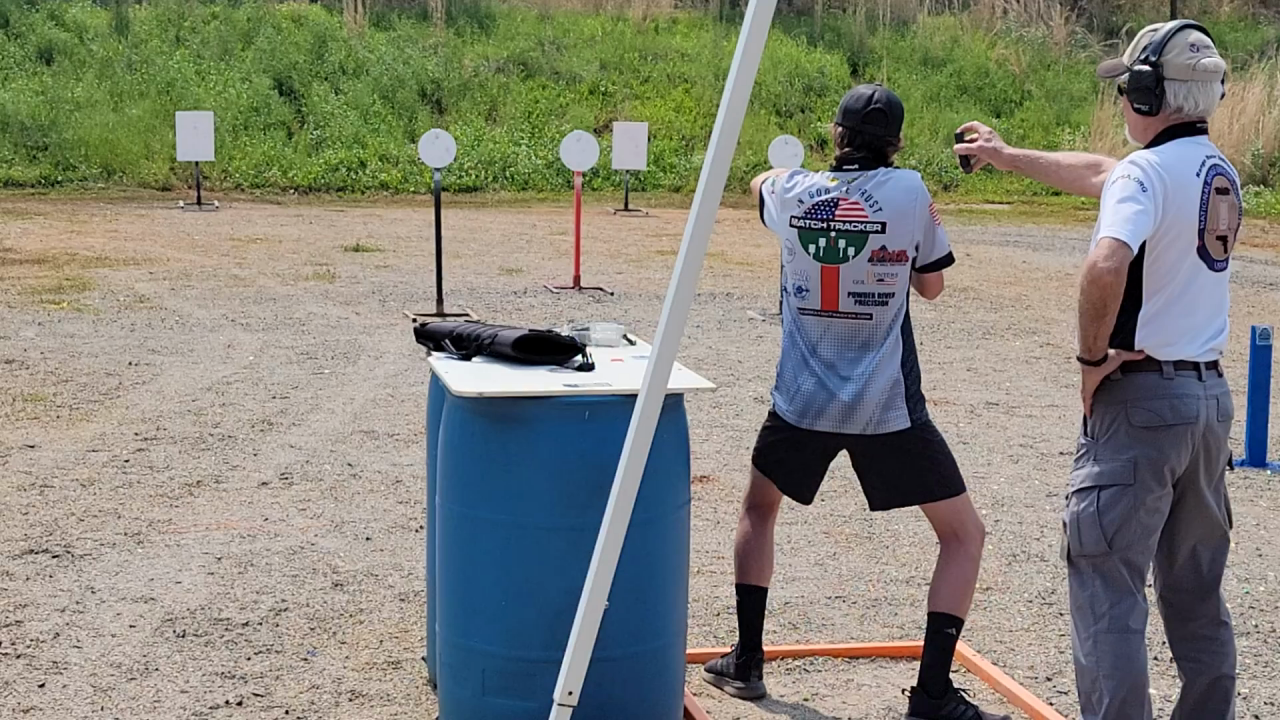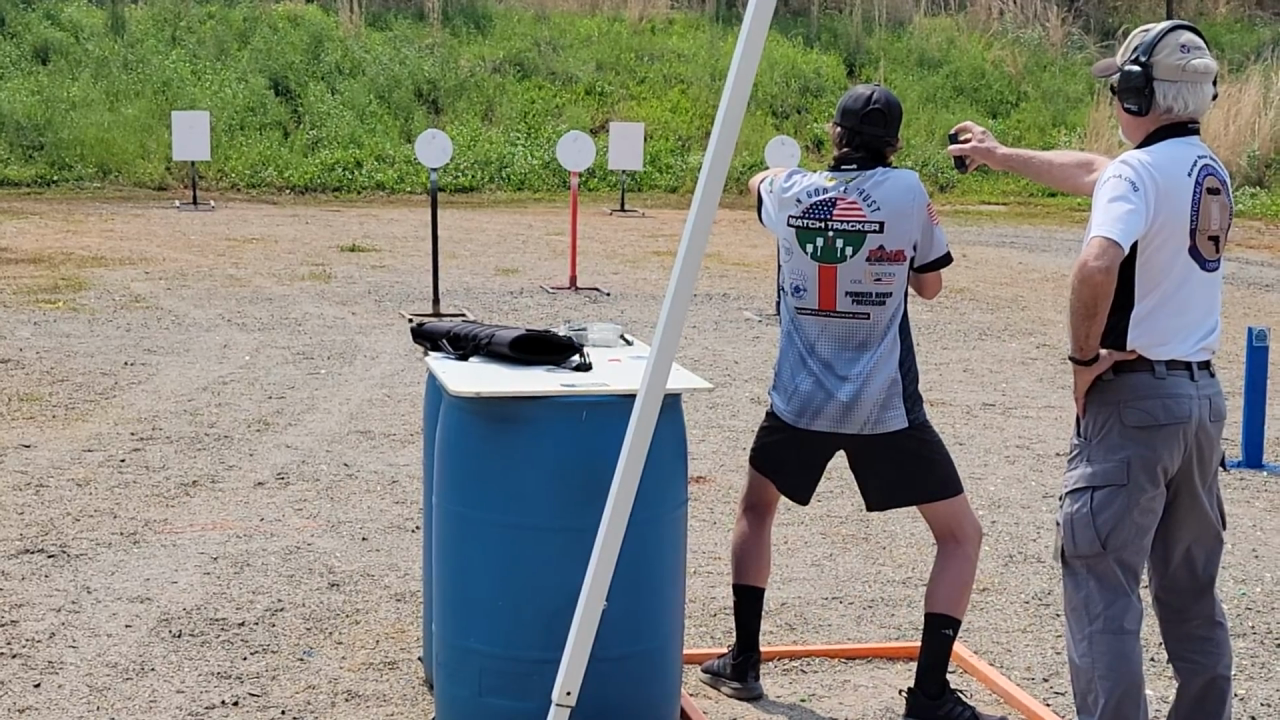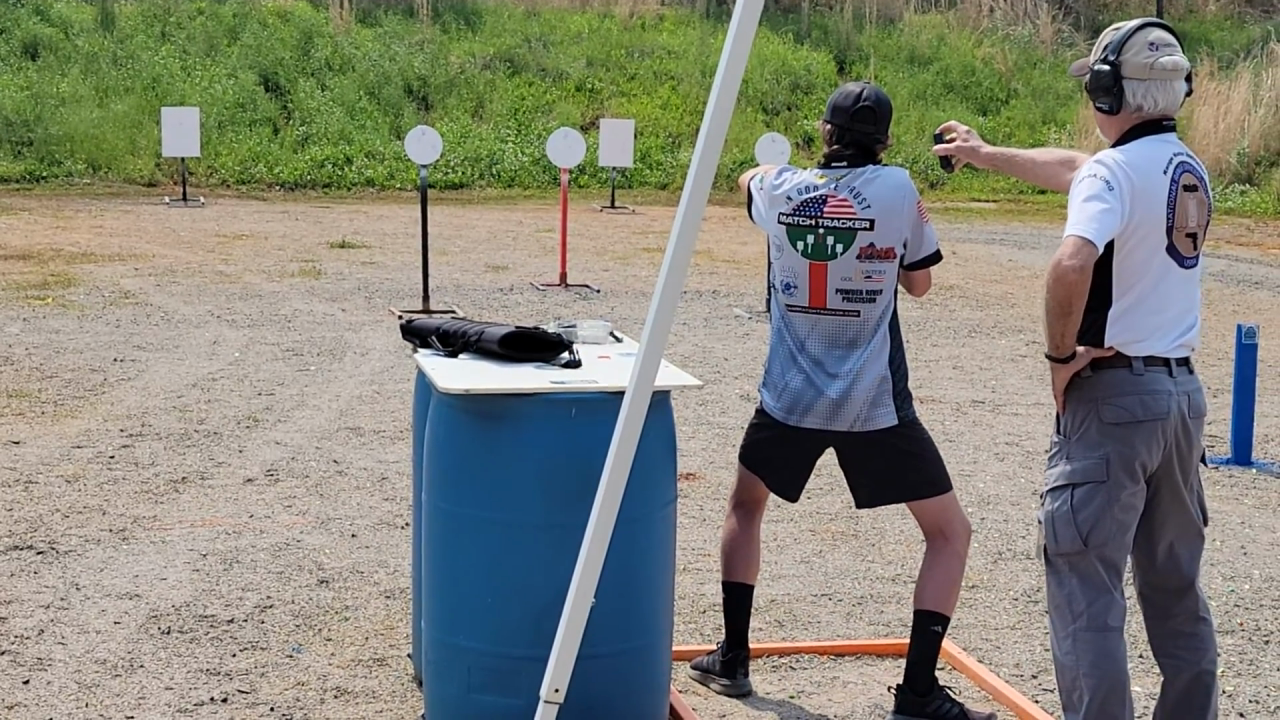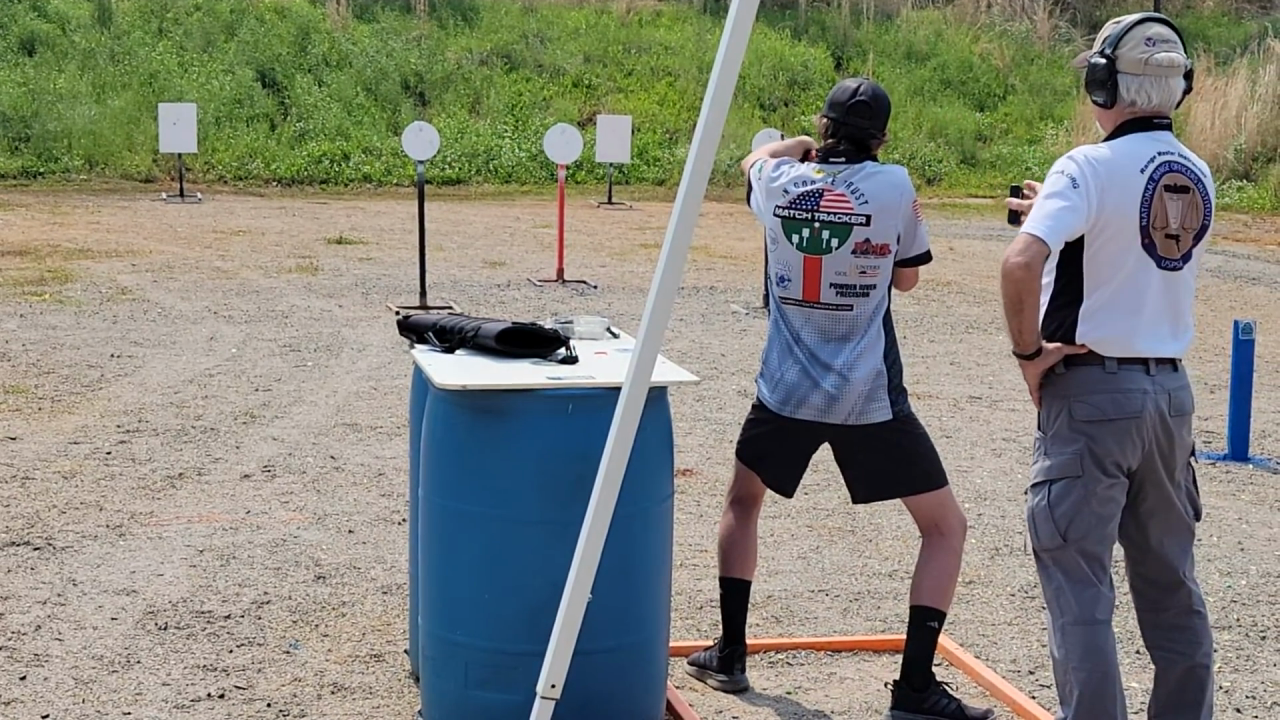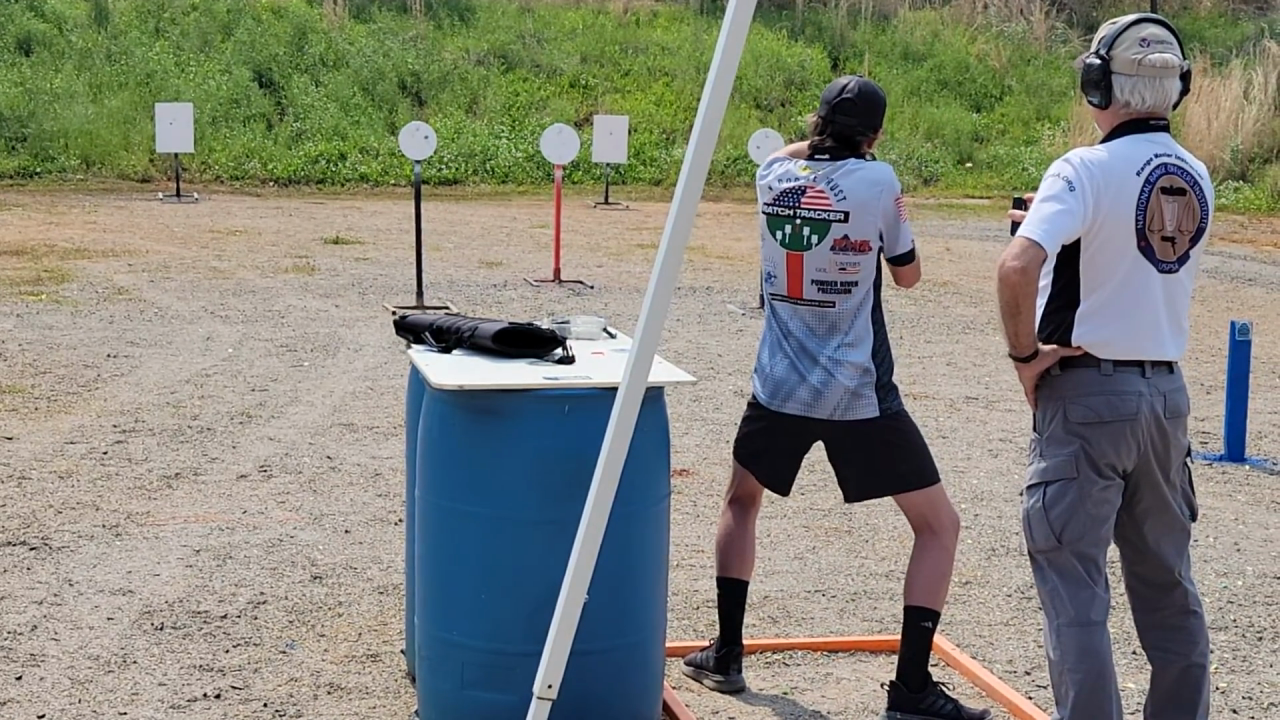
dt=1s
person 1, frame 1
left shoulder: (1144, 170)
right shoulder: (1219, 170)
left elbow: (1106, 267)
right elbow: (1097, 173)
left wrist: (1091, 355)
right wrist: (1007, 155)
left hip: (1141, 397)
right hip: (1208, 393)
left knee: (1106, 584)
right knee: (1195, 586)
person 1, frame 2
left shoulder: (1137, 171)
right shoulder: (1211, 171)
left elbow: (1097, 265)
right elbow: (1088, 170)
left wrist: (1084, 356)
right wrist: (1002, 155)
left hip: (1135, 398)
right hip: (1201, 395)
left knee: (1102, 586)
right knee: (1191, 588)
person 1, frame 3
left shoulder: (1113, 171)
right shoulder: (1190, 169)
left elbow: (1071, 265)
left wrist: (1060, 354)
right wrist: (986, 154)
left hip: (1114, 394)
right hip: (1180, 390)
left knee: (1085, 586)
right knee: (1175, 584)
person 1, frame 4
left shoulder: (1090, 166)
right shoulder: (1197, 175)
left elbow: (1021, 262)
left wrist: (1028, 350)
right wrist: (1057, 209)
left hip: (1093, 390)
right hip: (1169, 388)
left knee: (1078, 584)
right knee: (1170, 577)
person 1, frame 5
left shoulder: (1086, 169)
right shoulder: (1196, 177)
left elbow: (1017, 266)
left wrist: (1025, 353)
left hip: (1088, 392)
right hip: (1165, 391)
left knee: (1074, 585)
right knee: (1167, 578)
person 2, frame 1
left shoulder: (792, 191)
right shoulder: (909, 192)
left elbow: (759, 181)
right elbow: (932, 285)
left hip: (803, 401)
right hip: (888, 409)
left knee: (758, 510)
right knee: (964, 534)
left ankle: (746, 660)
person 2, frame 2
left shoulder: (789, 192)
right shoulder: (907, 191)
left elbow: (758, 180)
right elbow: (929, 285)
left hip: (800, 402)
right hip: (885, 410)
left knee: (755, 510)
right knee: (961, 536)
left ankle: (742, 661)
person 2, frame 3
left shoulder: (781, 189)
right shoulder: (898, 190)
left elbow: (749, 177)
right elbow: (919, 283)
left hip: (790, 399)
right hip: (875, 407)
left knee: (744, 507)
right knee: (950, 533)
left ankle: (732, 658)
person 2, frame 4
left shoulder: (780, 182)
right shoulder: (894, 186)
left elbow: (752, 159)
right elbow: (907, 277)
left wrist: (796, 146)
left hip: (786, 392)
right hip: (870, 400)
left knee: (742, 502)
right knee: (946, 526)
left ankle: (729, 653)
person 2, frame 5
left shoulder: (773, 177)
right shoulder: (877, 181)
right elbow: (908, 275)
left wrist: (819, 142)
left hip: (780, 388)
right hip: (859, 396)
left knee: (740, 502)
right knee: (939, 525)
left ankle: (725, 654)
